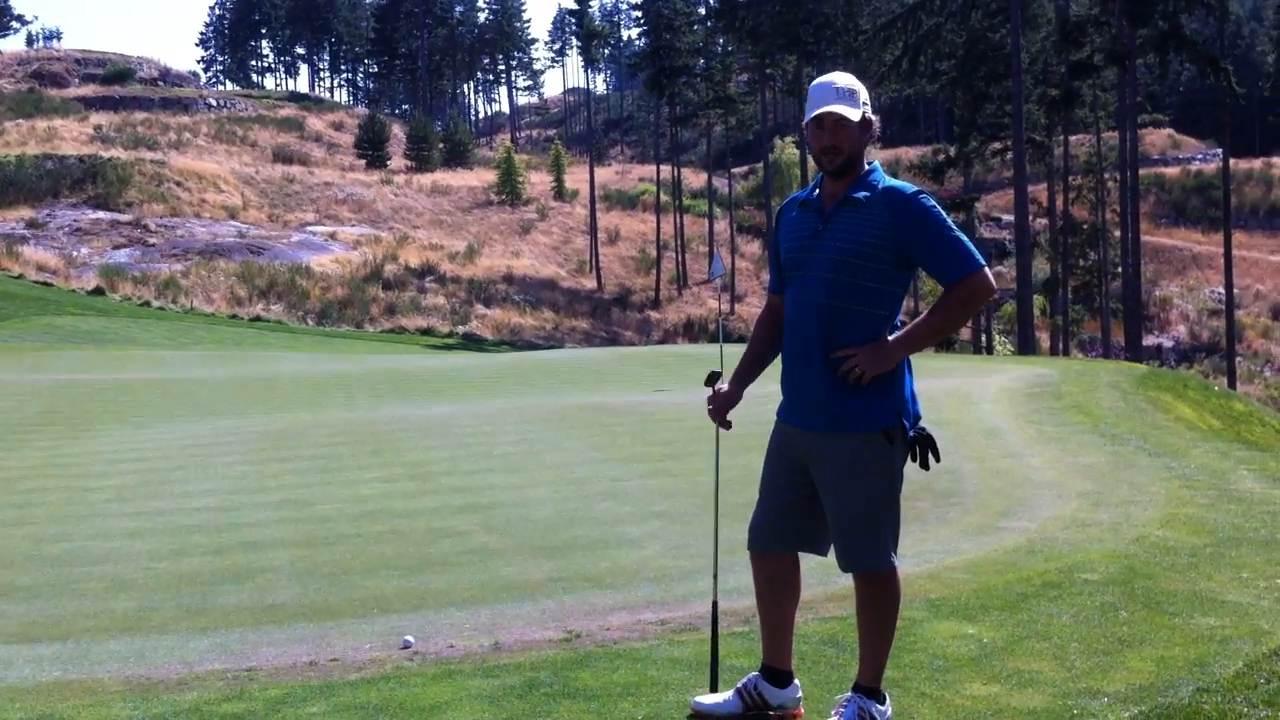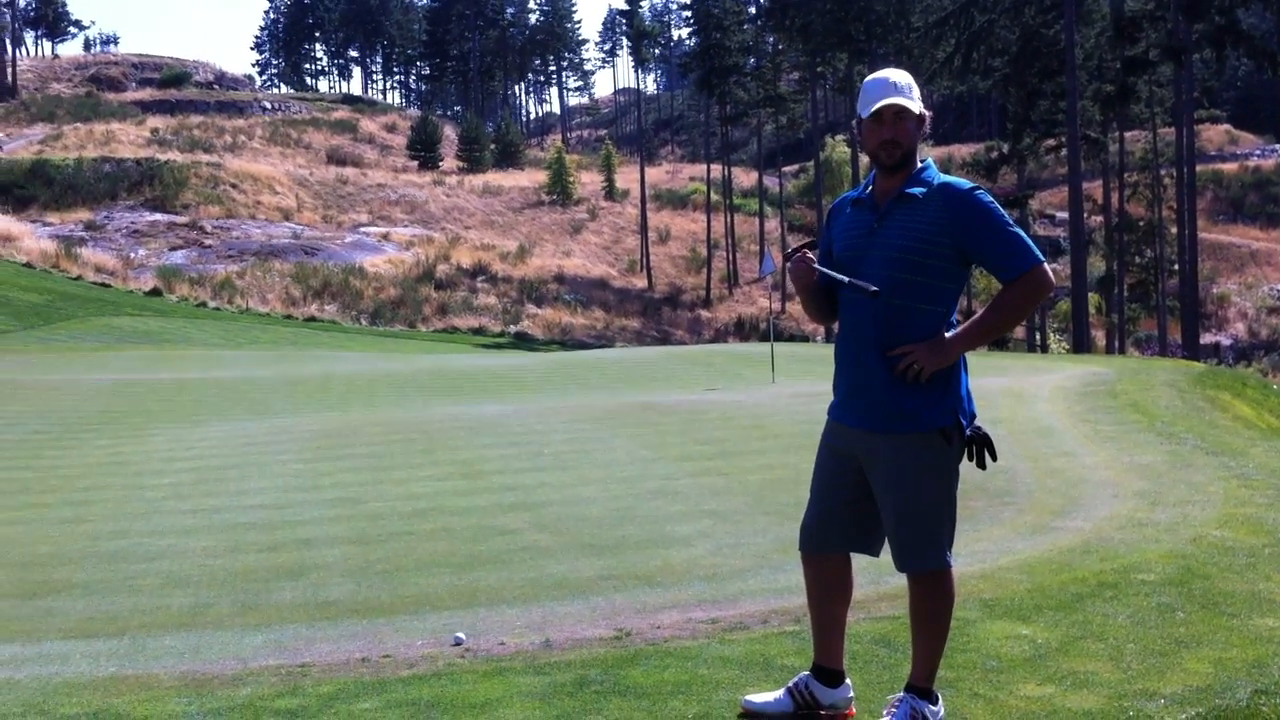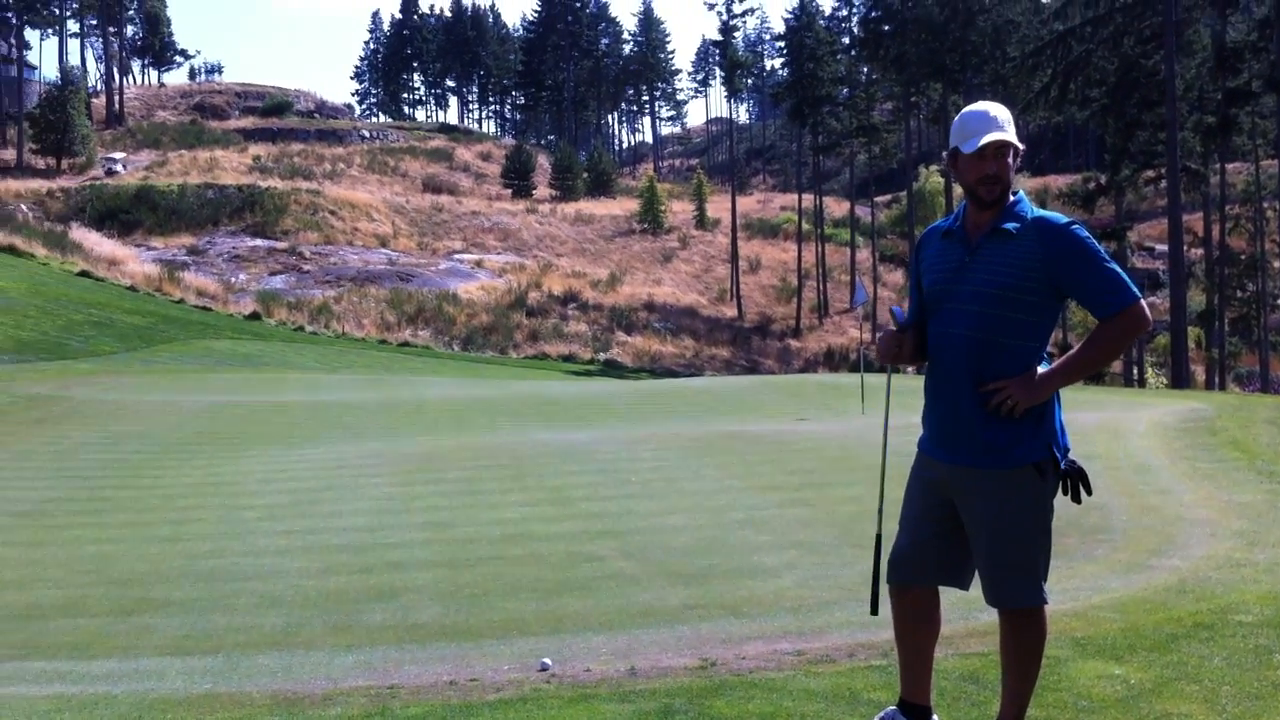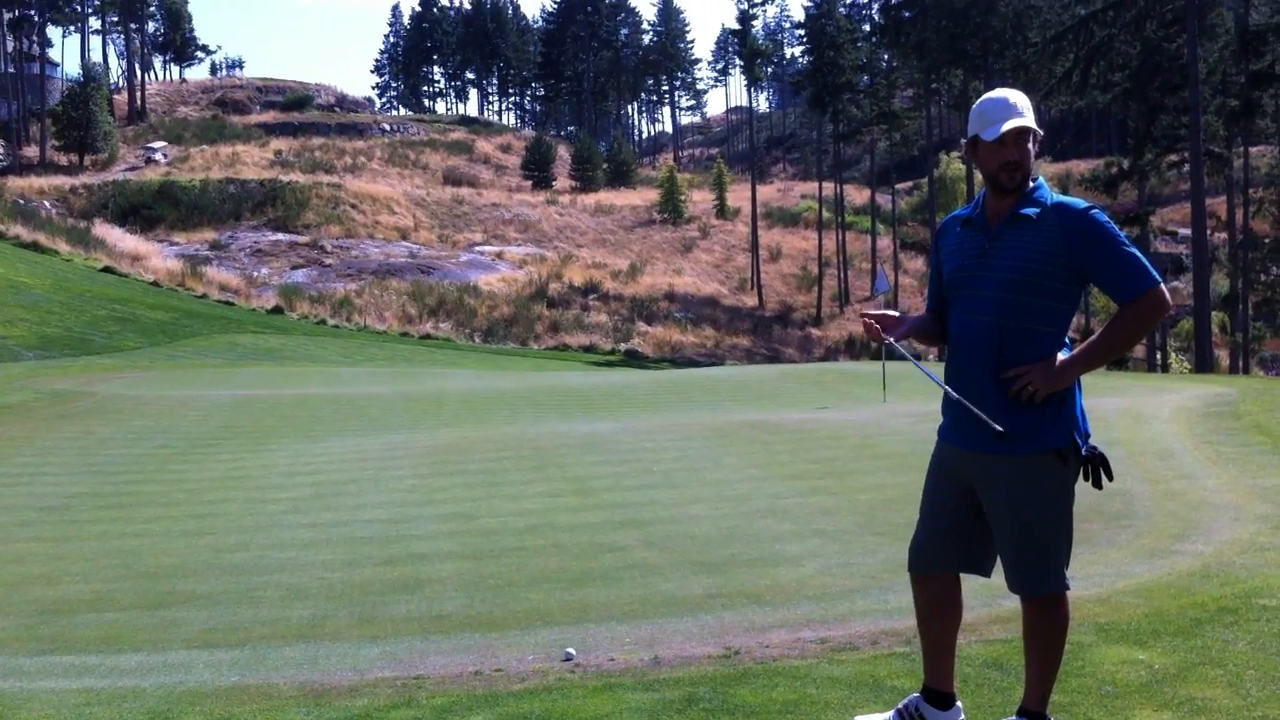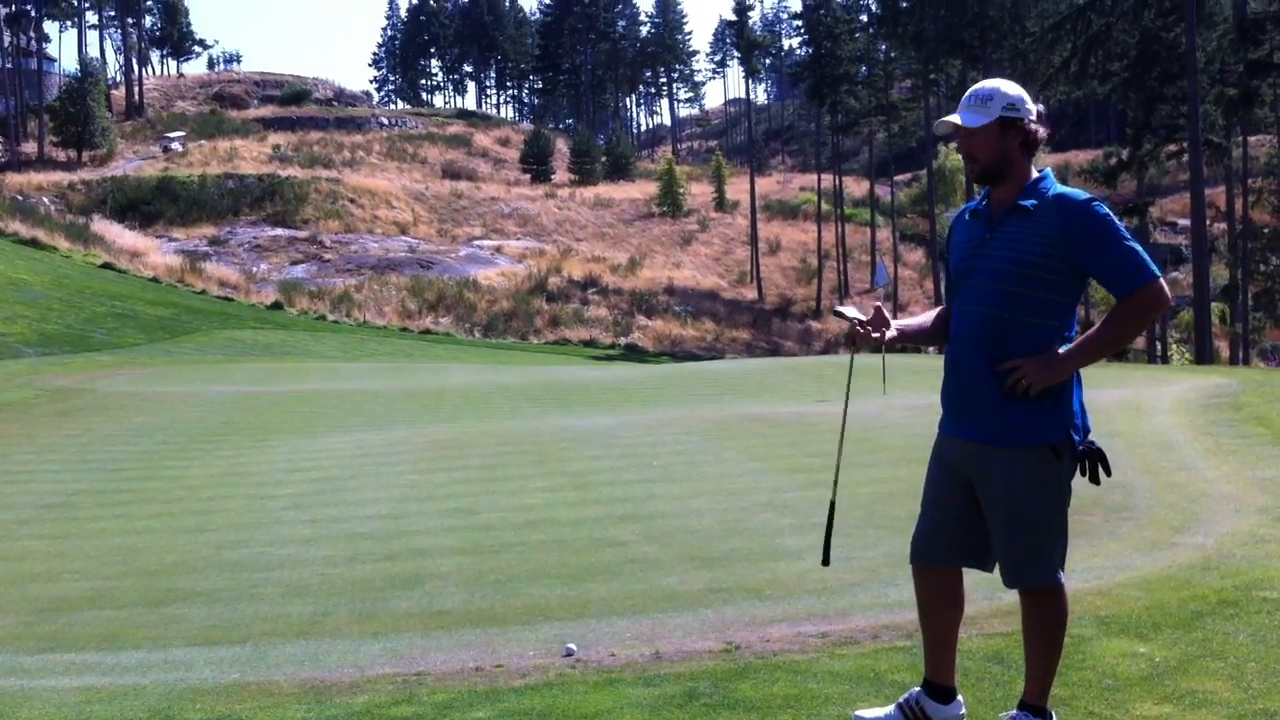
dt=1s
person 1, frame 1
left shoulder: (901, 205)
right shoulder: (792, 212)
left elbow: (975, 285)
left wrist: (896, 347)
right wrist: (738, 383)
left hip: (866, 421)
right hip: (795, 417)
left knee: (869, 560)
right knee: (769, 544)
person 1, frame 2
left shoulder: (957, 201)
right shoulder: (843, 210)
left elbow: (1035, 279)
left wrist: (956, 343)
right wrist: (806, 285)
left hip: (921, 420)
right hip: (848, 415)
left knee: (924, 561)
right knee: (821, 544)
person 1, frame 3
left shoulder: (1054, 236)
right shoulder: (931, 242)
left elbow: (1132, 316)
left wrist: (1050, 378)
right wrist: (899, 346)
left hip: (1015, 456)
right hip: (939, 450)
left knee: (1018, 597)
right knee: (909, 578)
person 1, frame 4
left shoulder: (1072, 221)
right shoulder: (952, 231)
left elbow: (1151, 300)
left wrist: (1070, 366)
right wrist: (904, 325)
left hip: (1036, 443)
right hip: (959, 439)
left knee: (1039, 584)
right knee: (930, 566)
person 1, frame 5
left shoulder: (1072, 214)
right shoulder: (965, 222)
left elbow: (1151, 296)
left wrist: (1064, 361)
right wrist: (897, 328)
left hip: (1033, 434)
right hip: (958, 431)
left knee: (1036, 576)
right knee: (933, 559)
